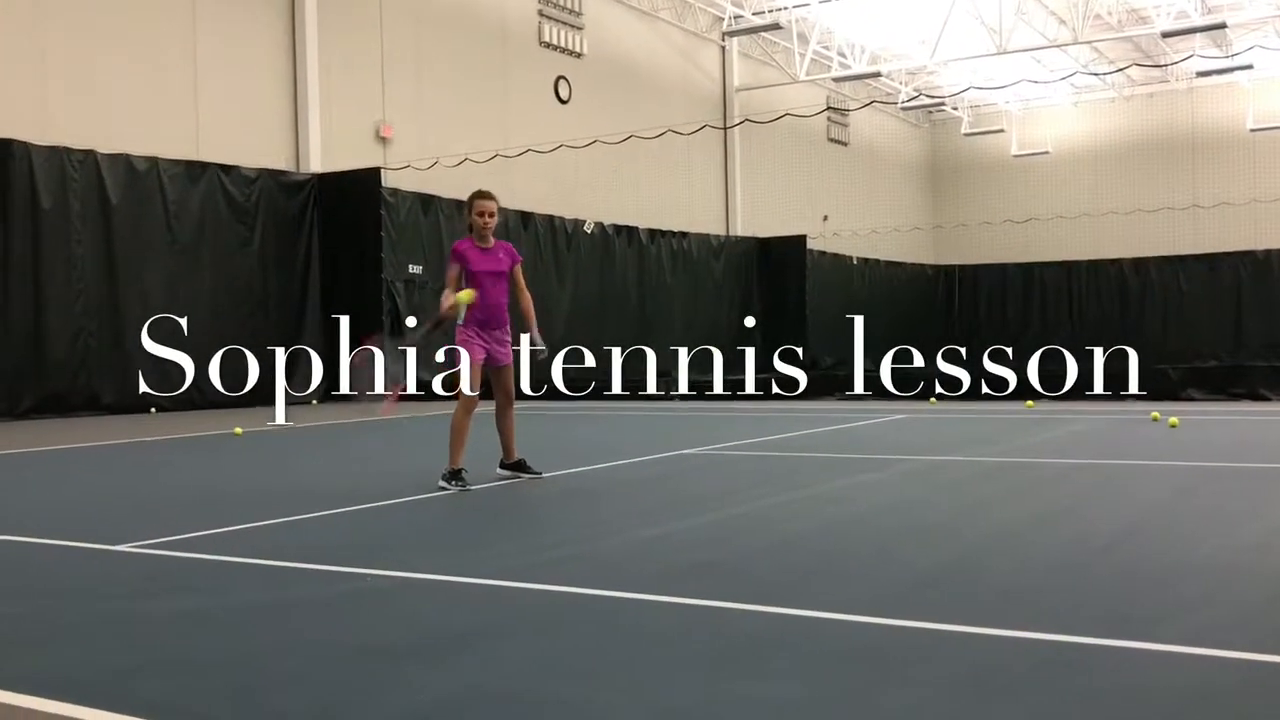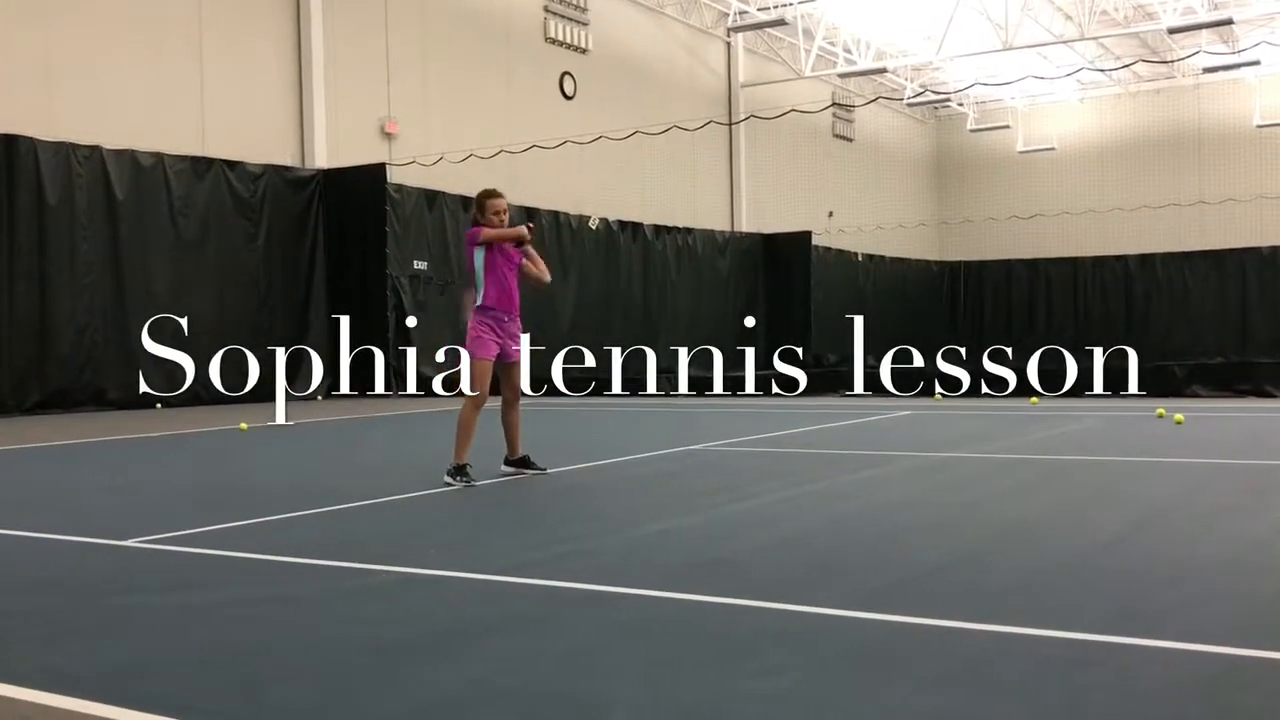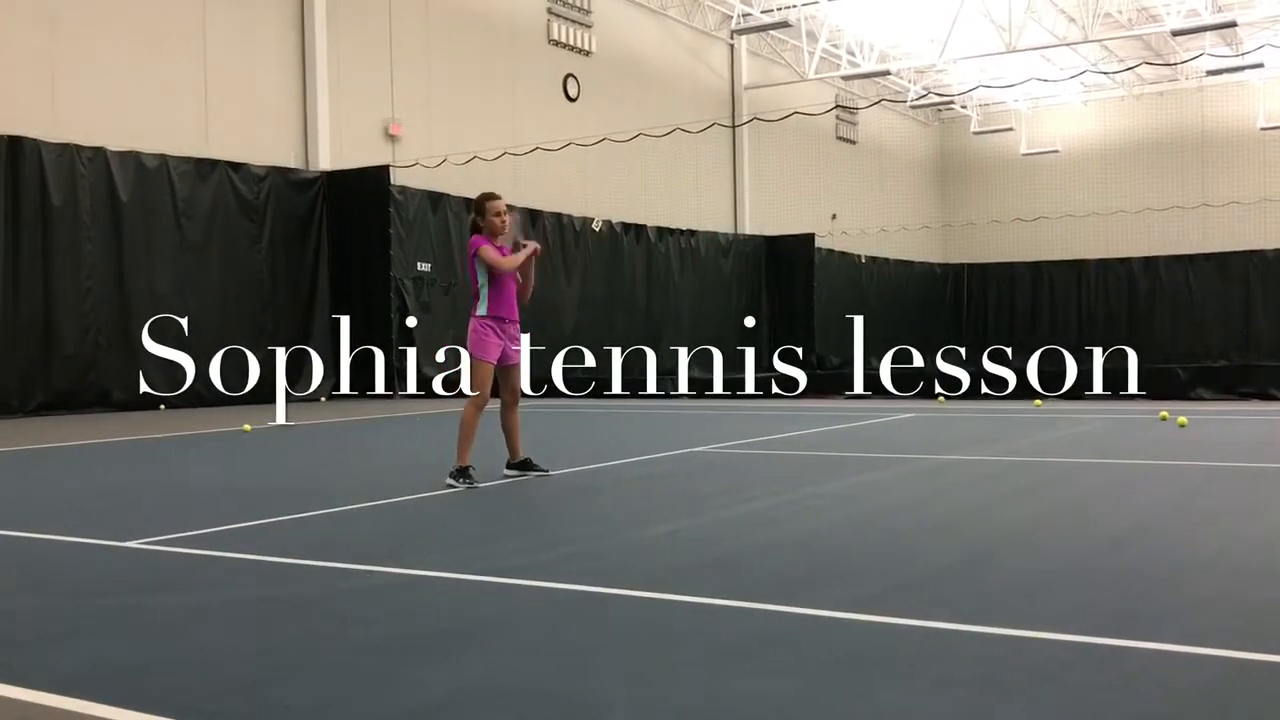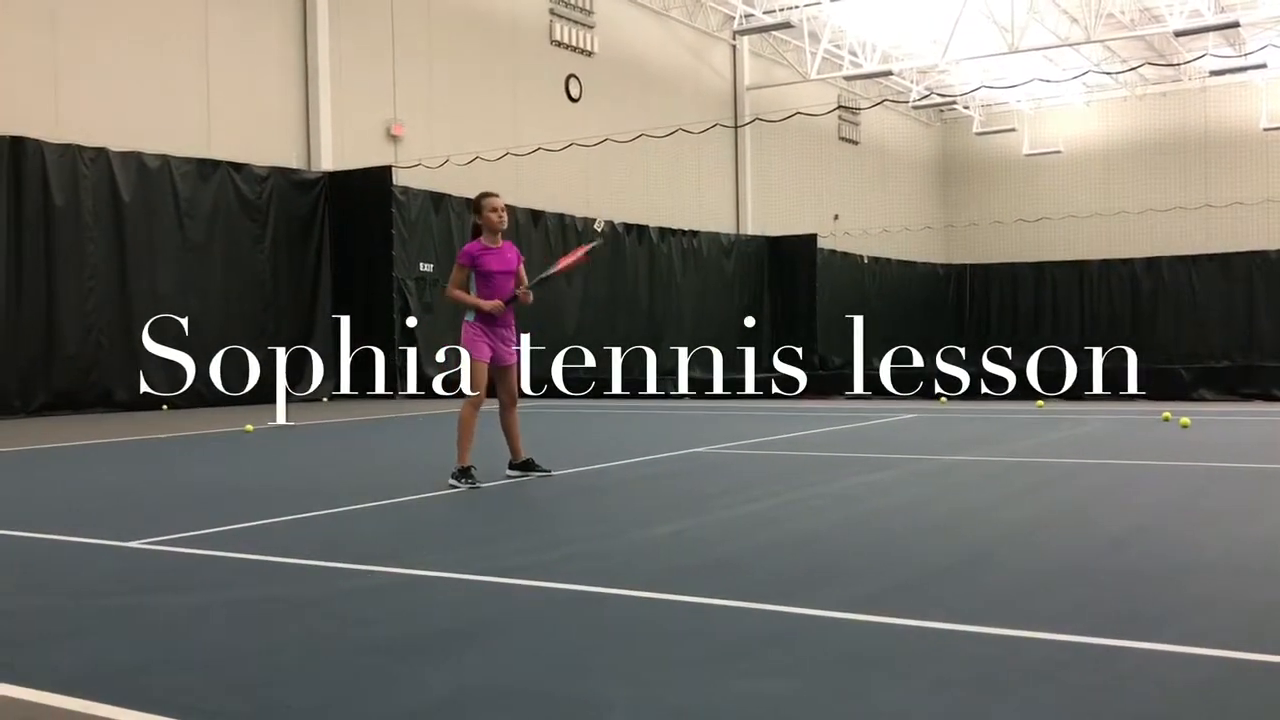
dt=0.4s
person 1, frame 1
left shoulder: (508, 252)
right shoulder: (461, 249)
left elbow: (522, 294)
right elbow: (450, 288)
left wrist: (535, 332)
right wrist: (448, 303)
left hip: (501, 332)
right hip: (472, 332)
left knee: (506, 398)
right knee: (468, 400)
left ankle: (510, 461)
right ankle: (452, 470)
person 1, frame 2
left shoulder: (514, 251)
right shoulder: (476, 236)
left elbow: (544, 278)
right elbow: (521, 231)
left wrist: (526, 246)
right wrist: (522, 233)
left hip: (511, 325)
right hip: (485, 324)
left knee: (513, 395)
right knee: (478, 396)
left ankle: (514, 457)
right ankle: (457, 465)
person 1, frame 3
left shoulder: (508, 251)
right shoulder: (478, 243)
left elbow: (523, 296)
right elbow: (504, 265)
left wrist: (530, 261)
right wrist: (527, 249)
left hip: (510, 328)
right hip: (486, 327)
left knee: (512, 398)
right knee: (480, 397)
left ankle: (516, 460)
right ankle: (460, 467)
person 1, frame 4
left shoulder: (513, 251)
right shoulder: (470, 251)
left elbow: (524, 289)
right elbow: (452, 291)
left wrist: (526, 295)
right wrist: (483, 304)
left hip: (506, 331)
right hip: (478, 330)
left knee: (510, 399)
right knee: (475, 397)
left ankle: (518, 460)
right ankle: (462, 468)
